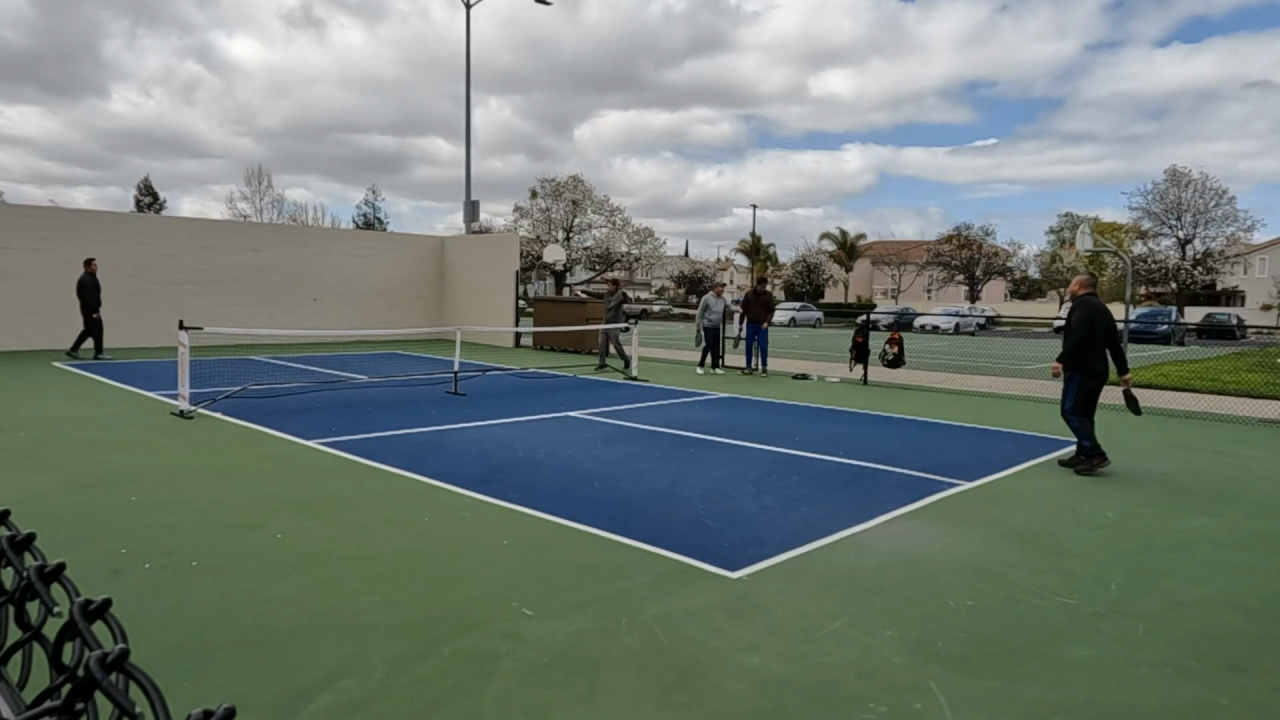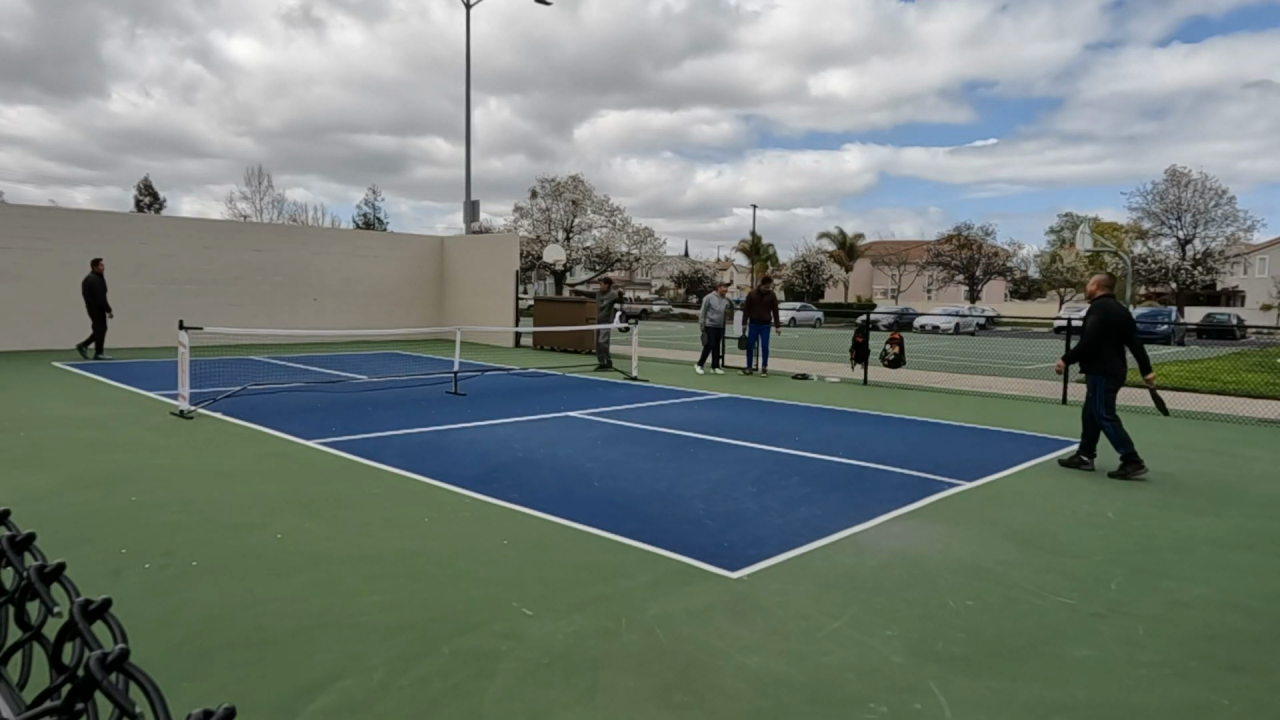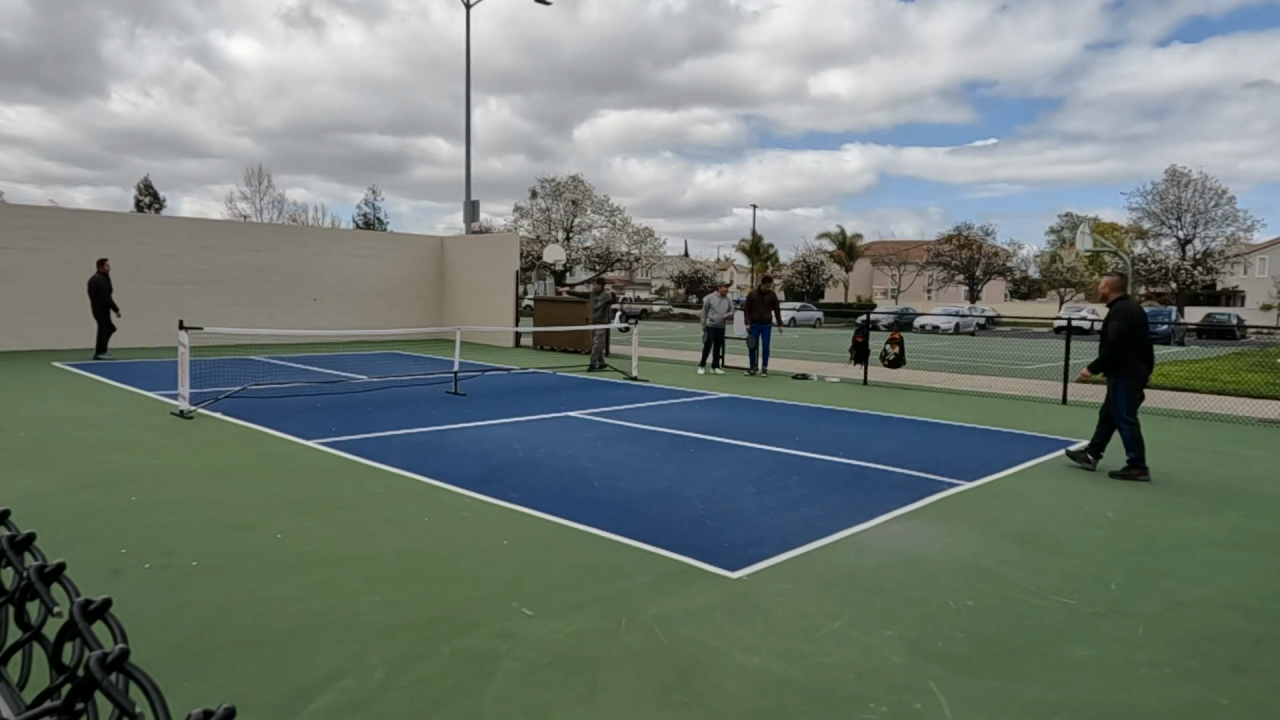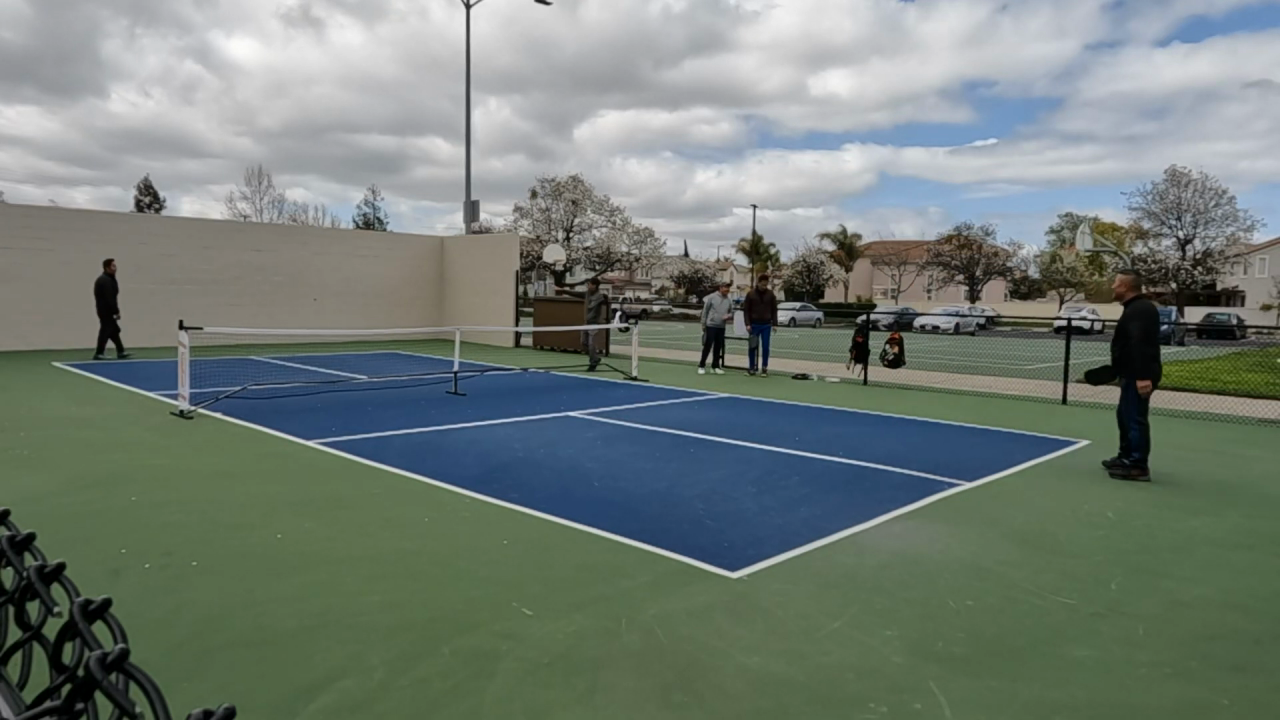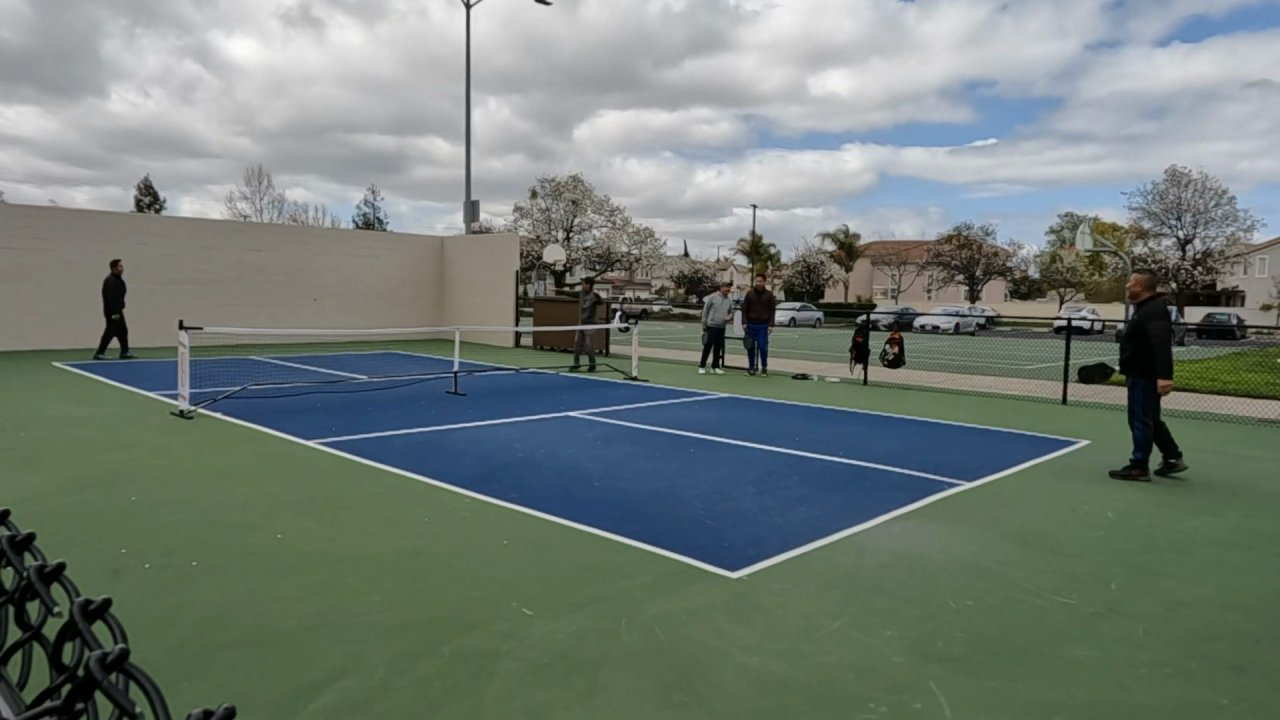
dt=0.2s
person 1, frame 1
left shoulder: (1082, 304)
right shoulder: (1103, 309)
left elbow: (1076, 337)
right elbow: (1115, 344)
left wrist: (1061, 360)
right wrist: (1123, 372)
left hip: (1080, 370)
right hip: (1097, 370)
left knee: (1070, 411)
right knee: (1084, 413)
left ankle: (1096, 454)
right ankle: (1084, 456)
person 1, frame 2
left shoulder: (1099, 308)
right shoulder: (1120, 309)
left elbow: (1087, 342)
right elbow: (1135, 343)
left wrist: (1066, 360)
right wrist: (1146, 370)
left hip: (1101, 372)
right hip: (1113, 371)
left knee: (1104, 417)
right knee: (1091, 414)
left ankle: (1132, 462)
right ankle: (1085, 456)
person 1, frame 3
left shoulder: (1119, 311)
right shoulder: (1131, 308)
left elbow: (1112, 347)
right elbow: (1145, 344)
left wrist: (1091, 369)
right wrist: (1147, 370)
left hip: (1124, 375)
right hip: (1133, 373)
left knee: (1125, 419)
right knee: (1108, 414)
left ankle: (1138, 467)
right ankle: (1091, 455)
person 1, frame 4
left shoulder: (1137, 310)
right shoulder: (1139, 307)
left elbow: (1140, 346)
left wrist: (1143, 377)
left hip: (1136, 376)
right hip: (1137, 374)
left knee: (1134, 419)
right knee: (1127, 416)
left ankle: (1138, 467)
right ankle: (1126, 458)
person 1, frame 5
left shoulder: (1154, 311)
right shoulder: (1145, 308)
left elbow: (1161, 345)
left wrist: (1164, 376)
left hip: (1145, 377)
right hip: (1143, 375)
left knee: (1139, 420)
right knee: (1150, 419)
left ankle: (1139, 467)
right ankle: (1173, 459)
